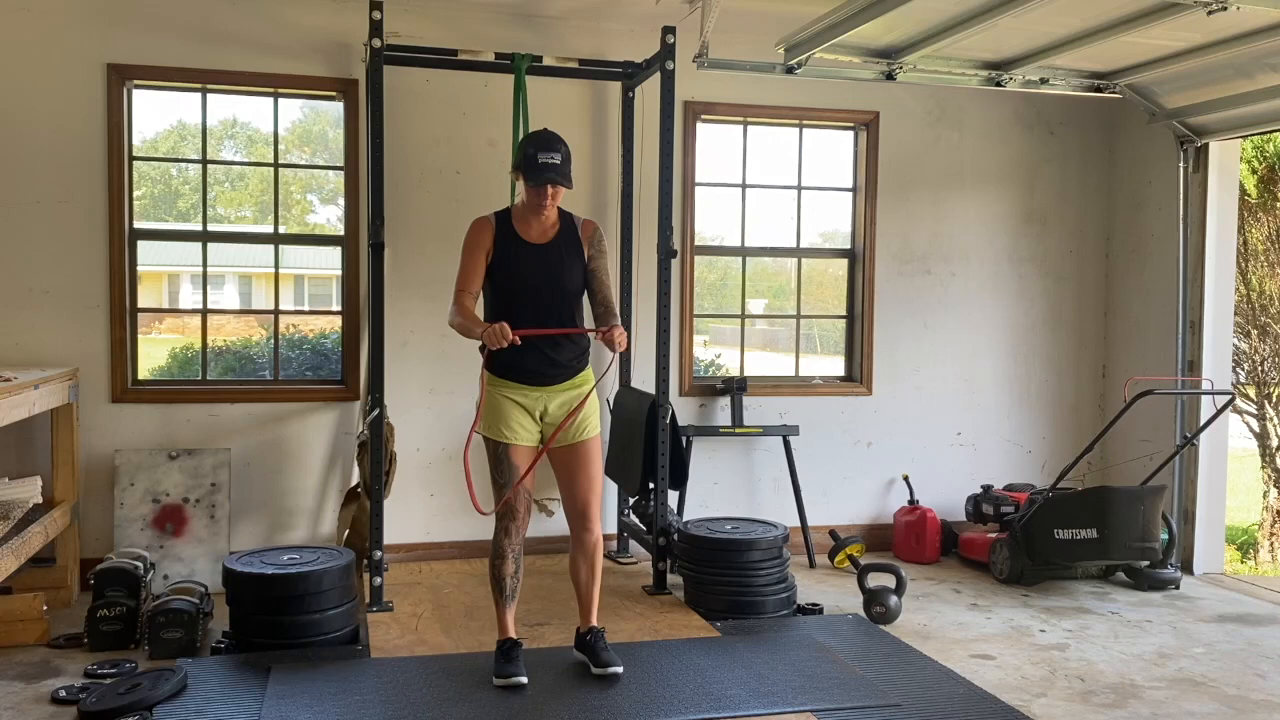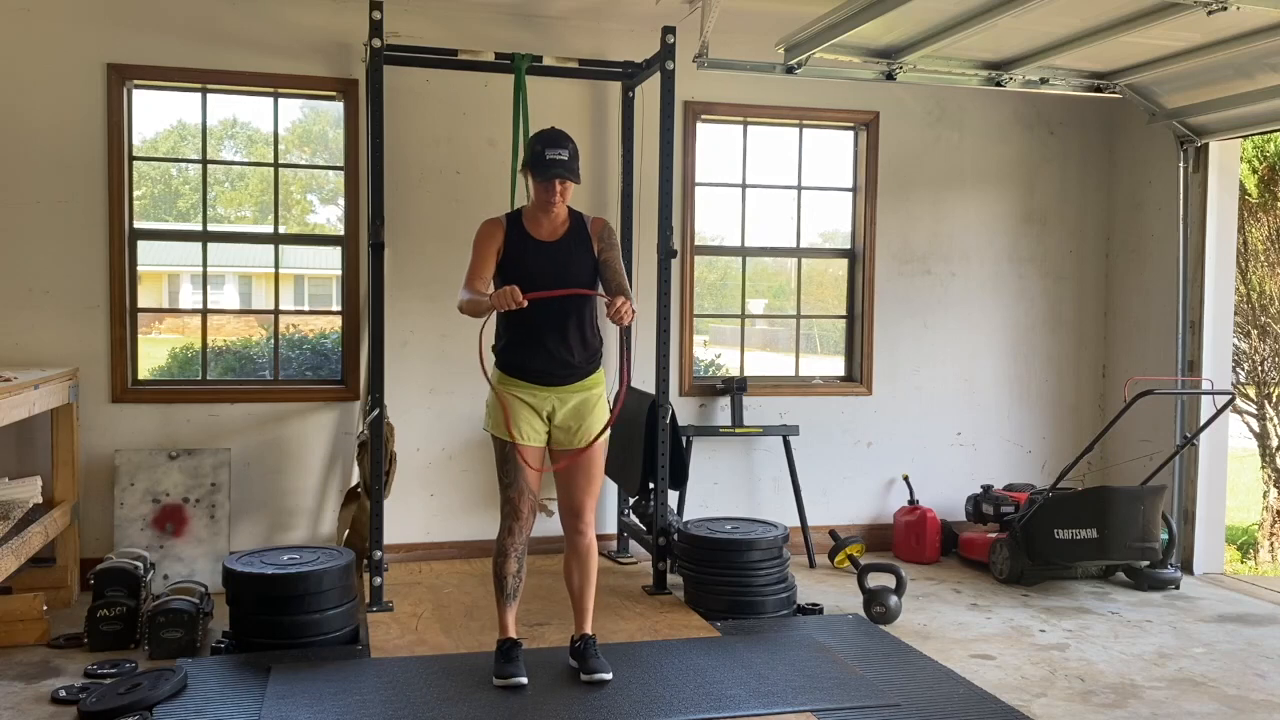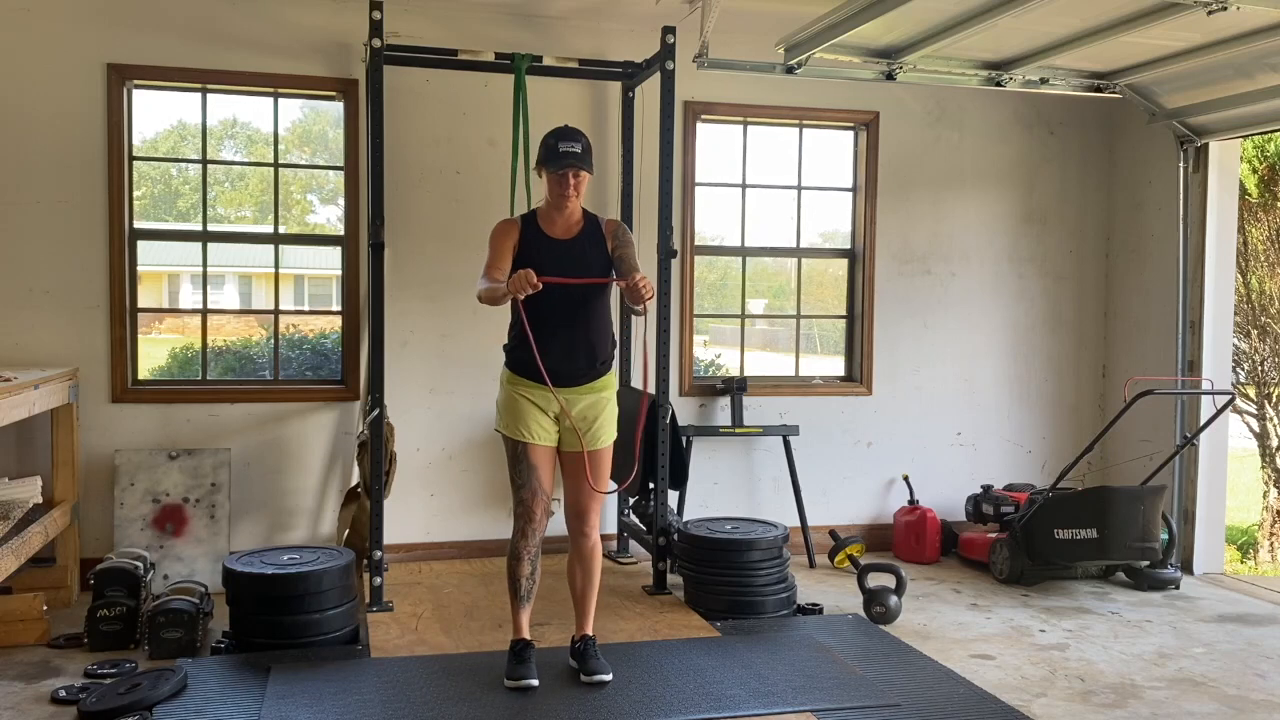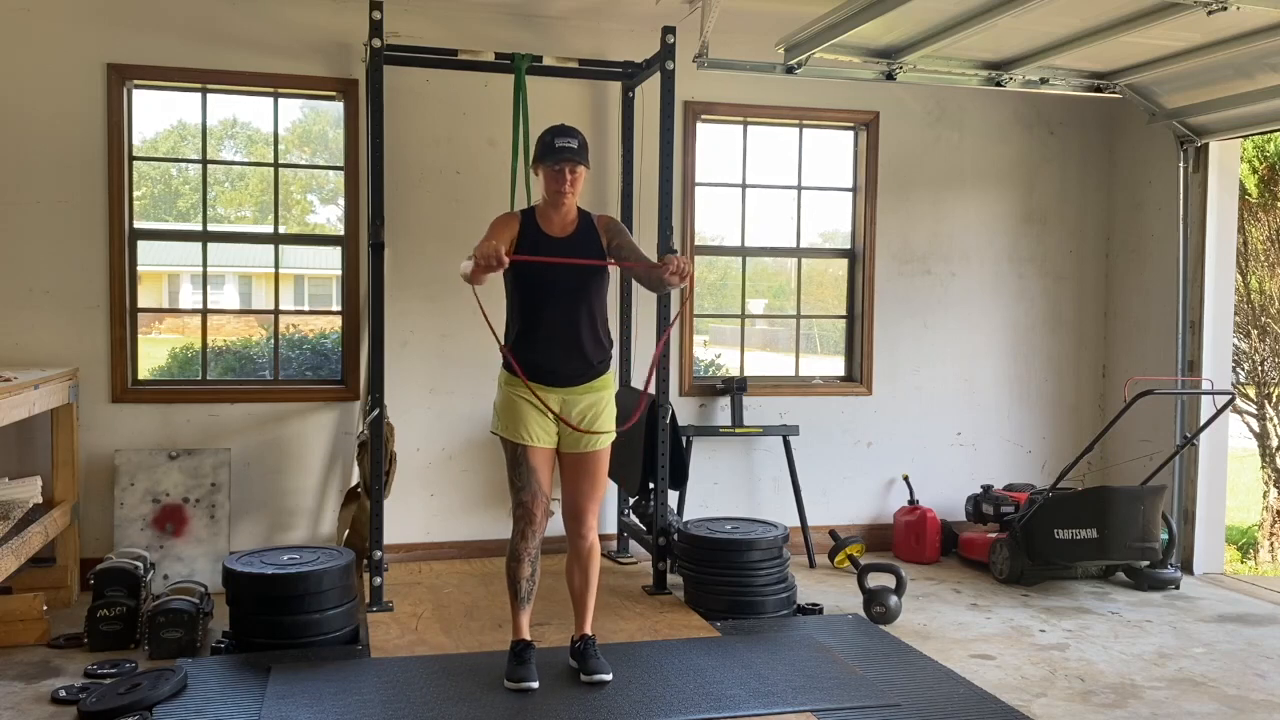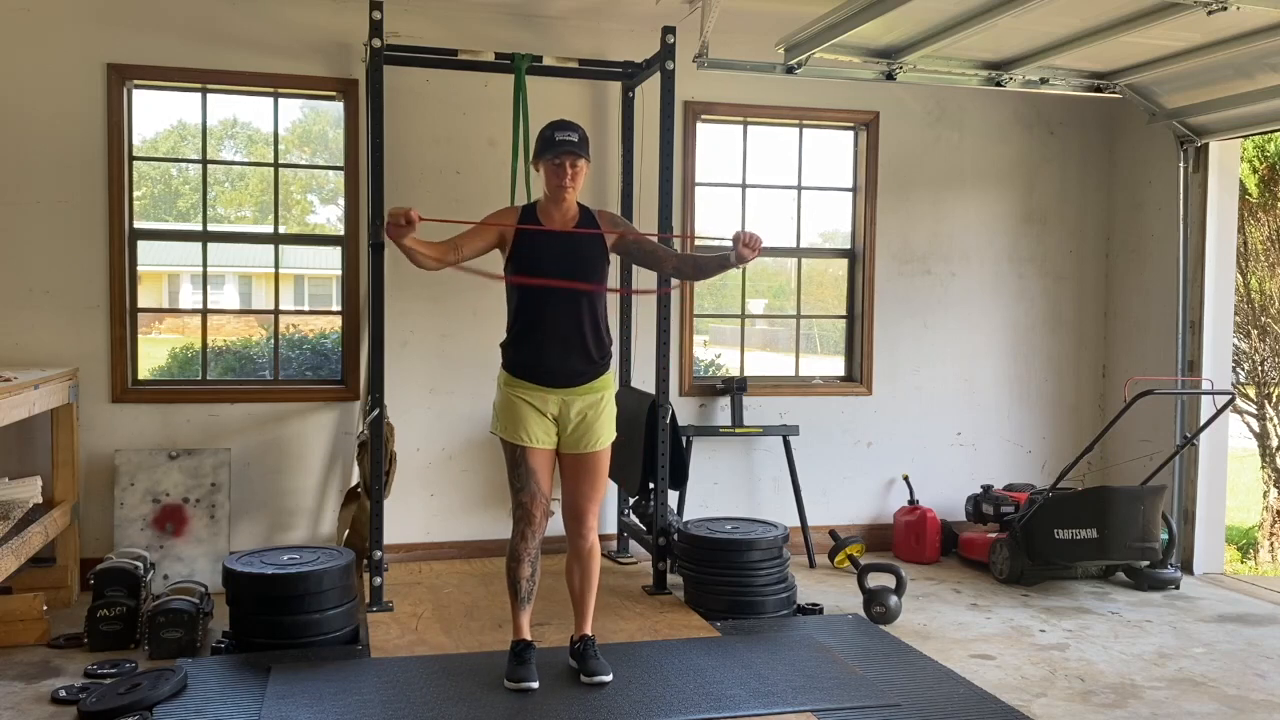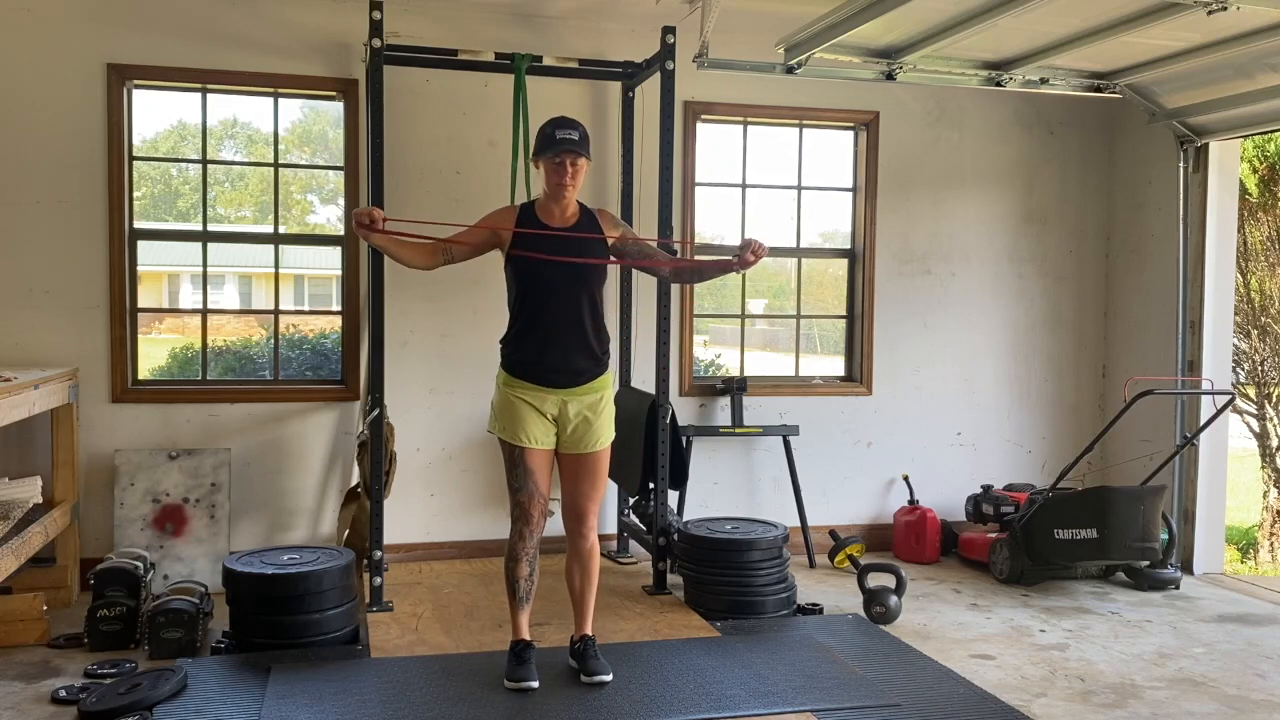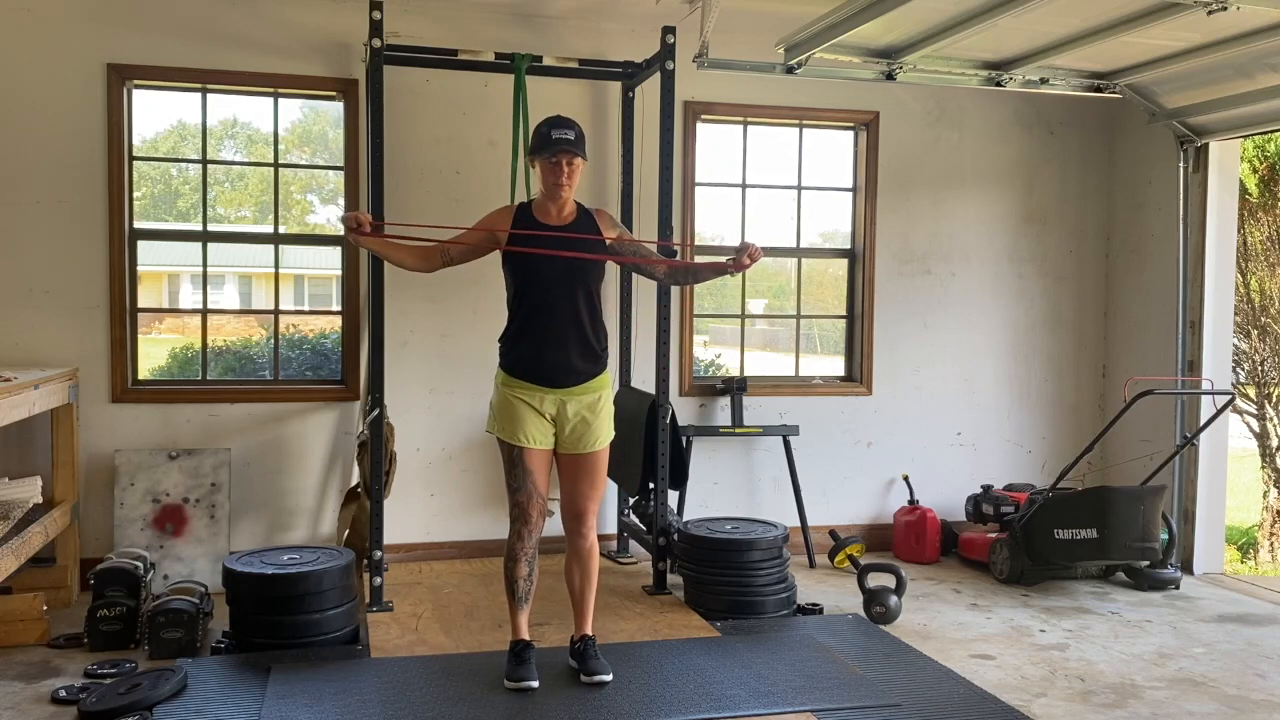
dt=0.3s
person 1, frame 1
left shoulder: (586, 233)
right shoulder: (486, 231)
left elbow: (603, 301)
right elbow: (458, 309)
left wrist: (613, 327)
right wrist: (481, 329)
left hip: (574, 390)
right hip: (508, 390)
left knee: (587, 519)
right knee: (512, 520)
left ankle: (590, 630)
right ankle: (508, 641)
person 1, frame 2
left shoulder: (597, 231)
right shoulder: (497, 231)
left elbow: (618, 287)
right elbow: (466, 297)
left wrist: (623, 305)
right wrist: (493, 299)
left hip: (583, 391)
right hip: (517, 390)
left knee: (581, 523)
right knee: (517, 519)
left ankle: (584, 638)
right ankle: (507, 640)
person 1, frame 3
left shoulder: (610, 232)
right shoulder: (512, 230)
left elbow: (634, 286)
right elbow: (485, 288)
left wrist: (641, 292)
right wrist: (507, 286)
left hip: (593, 392)
right hip: (529, 390)
left knee: (586, 524)
right knee: (530, 520)
left ankle: (584, 639)
right ankle: (521, 642)
person 1, frame 4
left shoulder: (605, 229)
right shoulder: (512, 226)
left elbow: (645, 271)
right elbow: (470, 270)
left wrist: (669, 272)
right wrist: (481, 262)
left hip: (591, 392)
right hip: (527, 392)
left knee: (584, 524)
right knee: (530, 521)
left ankle: (584, 638)
right ankle: (521, 642)
person 1, frame 5
left shoulder: (605, 227)
right shoulder: (511, 223)
left elbow: (676, 264)
right elbow: (440, 256)
left wrist: (730, 258)
right wrist: (401, 236)
left hip: (591, 392)
right hip: (526, 392)
left knee: (584, 524)
right knee: (529, 521)
left ankle: (584, 639)
right ankle: (521, 643)
person 1, frame 6
left shoulder: (605, 227)
right shoulder: (509, 222)
left elbow: (671, 268)
right elbow: (433, 256)
left wrist: (734, 262)
right wrist: (375, 236)
left hip: (590, 392)
right hip: (524, 392)
left knee: (584, 524)
right knee: (527, 521)
left ankle: (584, 639)
right ankle: (521, 643)
person 1, frame 7
left shoulder: (602, 225)
right shoulder: (506, 223)
left elbow: (664, 270)
right elbow: (431, 258)
left wrist: (728, 266)
right wrist: (366, 239)
left hip: (588, 392)
right hip: (523, 391)
left knee: (583, 523)
right knee: (526, 522)
left ankle: (584, 639)
right ankle: (520, 643)
